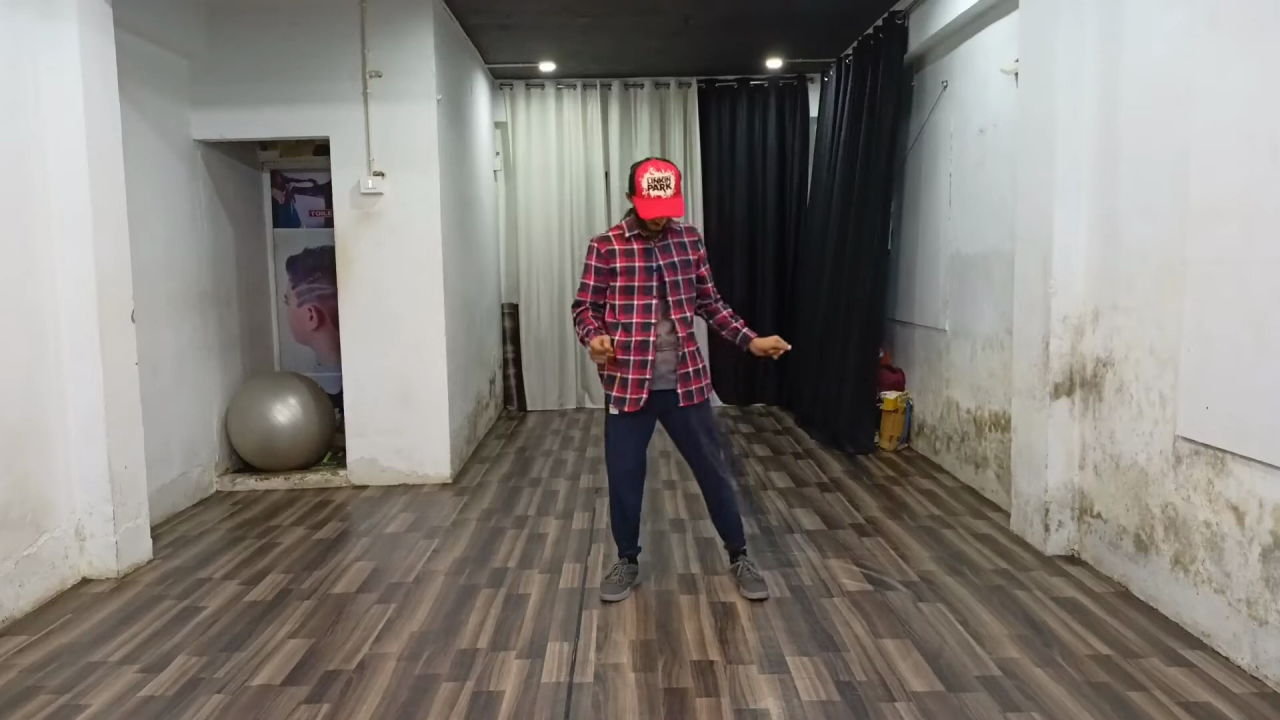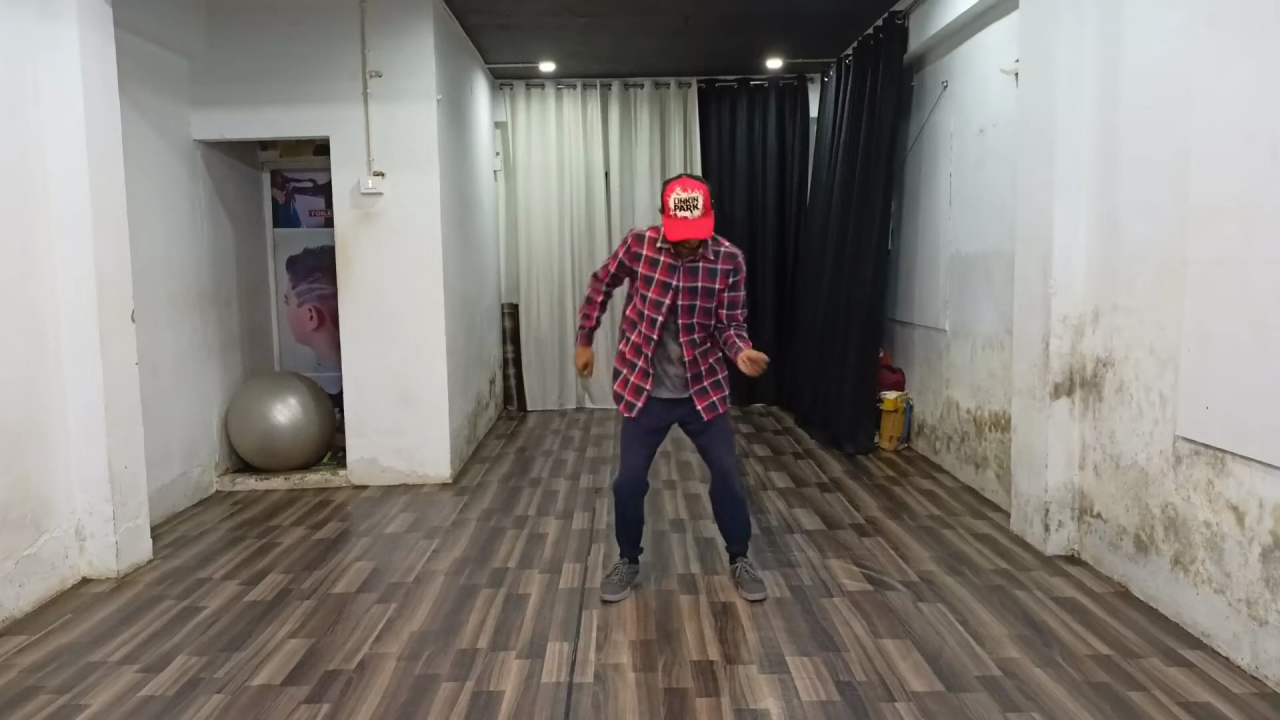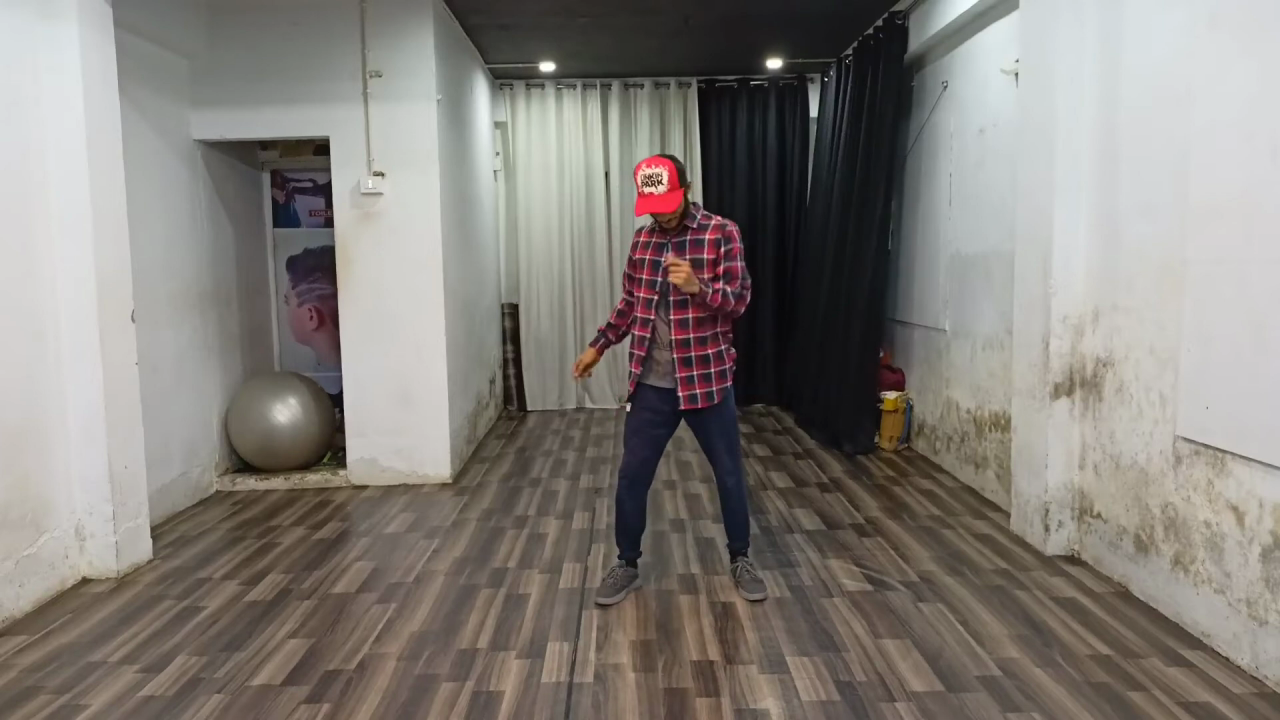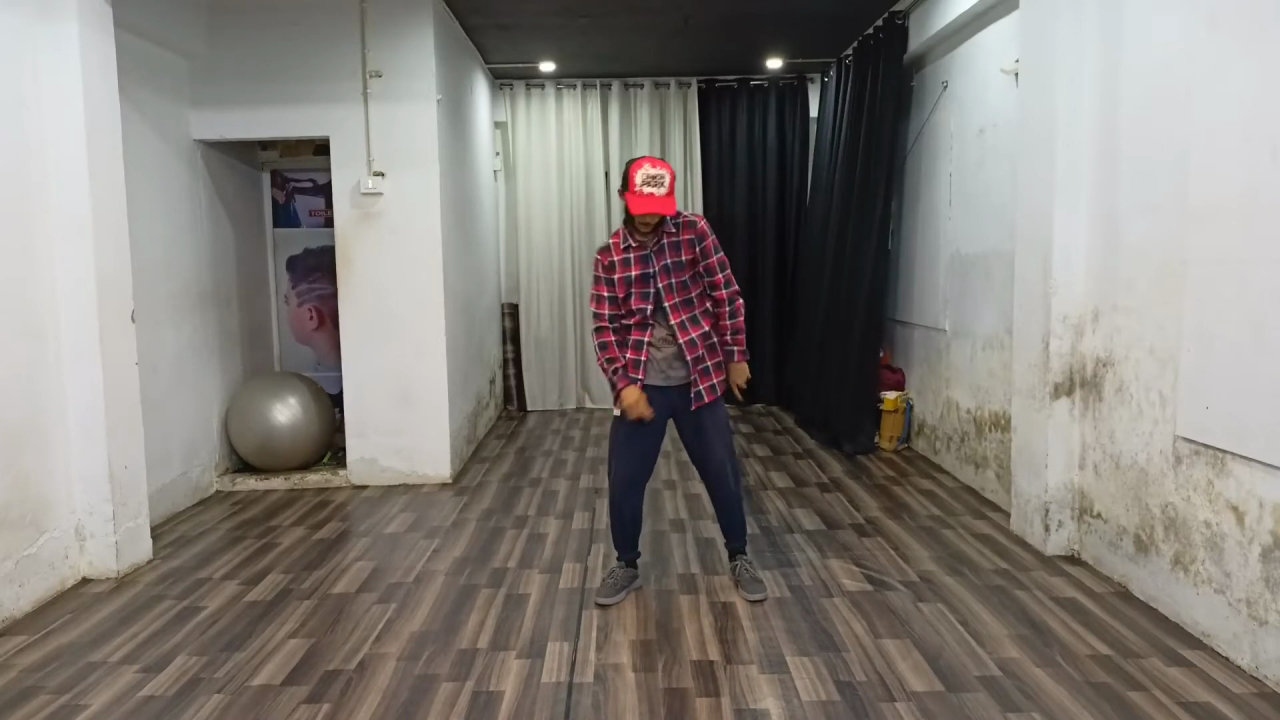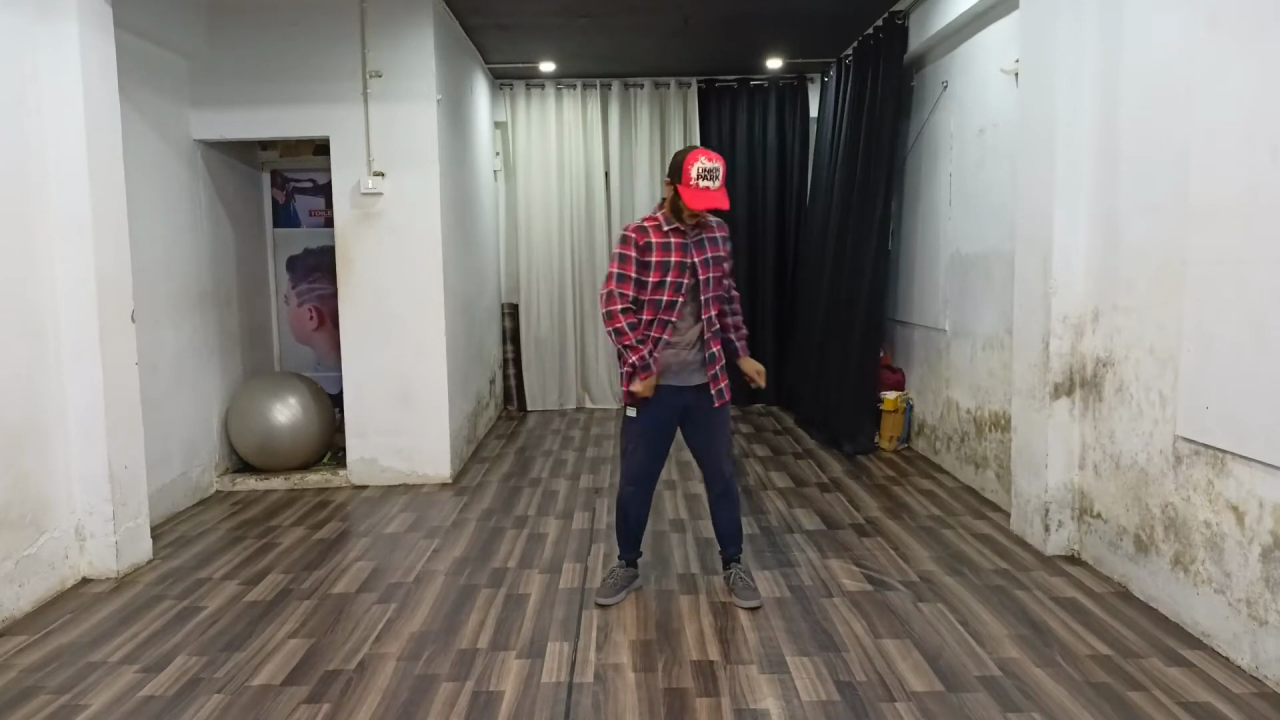
dt=0.5s
person 1, frame 1
left shoulder: (689, 239)
right shoulder: (606, 246)
left elbow: (709, 302)
right elbow: (584, 307)
left wrist: (751, 341)
right wrist: (595, 337)
left hip: (684, 381)
right hip: (628, 383)
left knee: (713, 469)
right knee: (624, 476)
left ankle: (738, 556)
right ankle: (627, 561)
person 1, frame 2
left shoulder: (729, 260)
right shoulder: (640, 245)
left elbow: (729, 325)
right elbow: (601, 284)
left wrist: (742, 353)
right wrist: (585, 341)
left hip: (703, 388)
right hip: (642, 387)
left knee: (728, 476)
right knee: (629, 481)
left ankle: (739, 559)
right ankle: (628, 561)
person 1, frame 3
left shoulder: (721, 233)
right shoulder: (643, 241)
left elbow: (738, 297)
left wrist: (695, 287)
right wrist: (597, 347)
left hip: (707, 379)
right hip: (651, 382)
left knee: (729, 472)
right knee: (632, 475)
left ankle: (740, 559)
right ankle: (627, 564)
person 1, frame 4
left shoulder: (694, 231)
right shoulder: (609, 255)
left elbow: (726, 294)
right elbow: (605, 327)
left wrist: (736, 356)
right wrist: (623, 384)
left hip: (698, 377)
right hip: (641, 383)
left knee: (723, 472)
right knee: (624, 480)
left ankle: (738, 557)
right ankle: (626, 565)
person 1, frame 5
left shoulder: (716, 236)
right shoulder: (639, 237)
right elbow: (616, 307)
left wrist: (743, 353)
right wrist: (641, 369)
left hip: (707, 380)
right hip: (654, 383)
left knee: (722, 474)
right knee: (636, 479)
left ankle: (733, 565)
right ankle: (627, 565)
